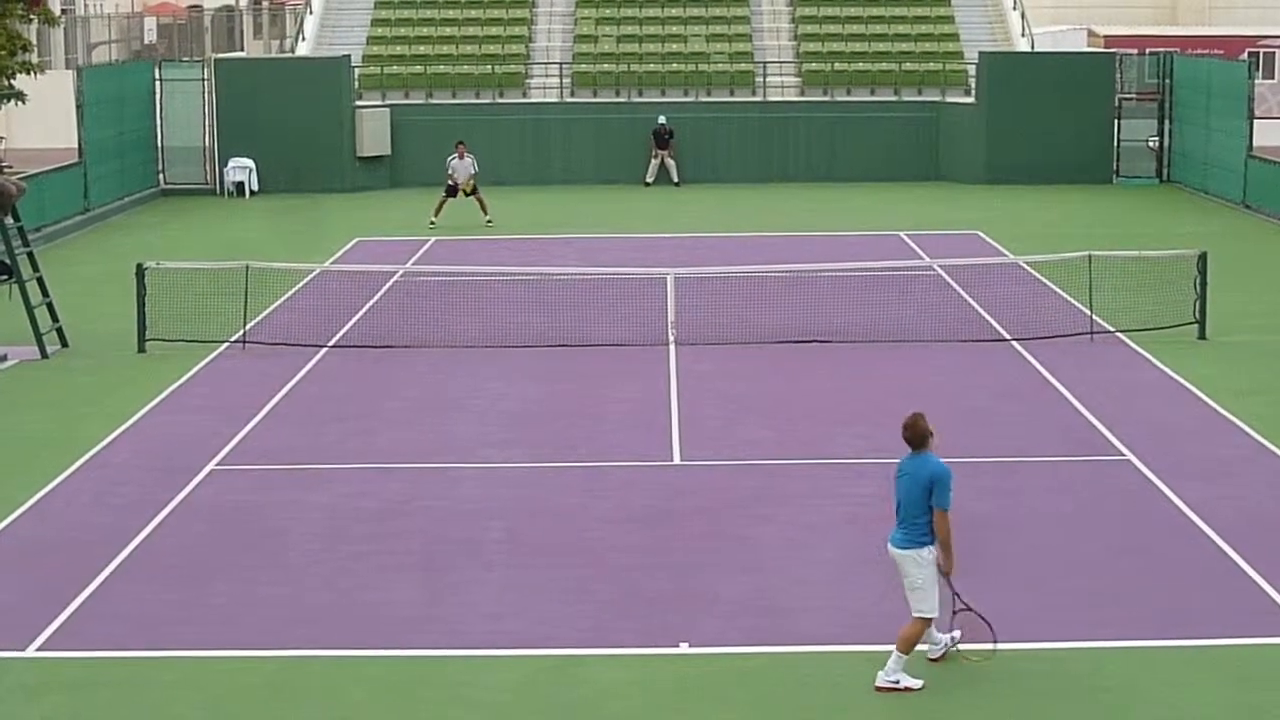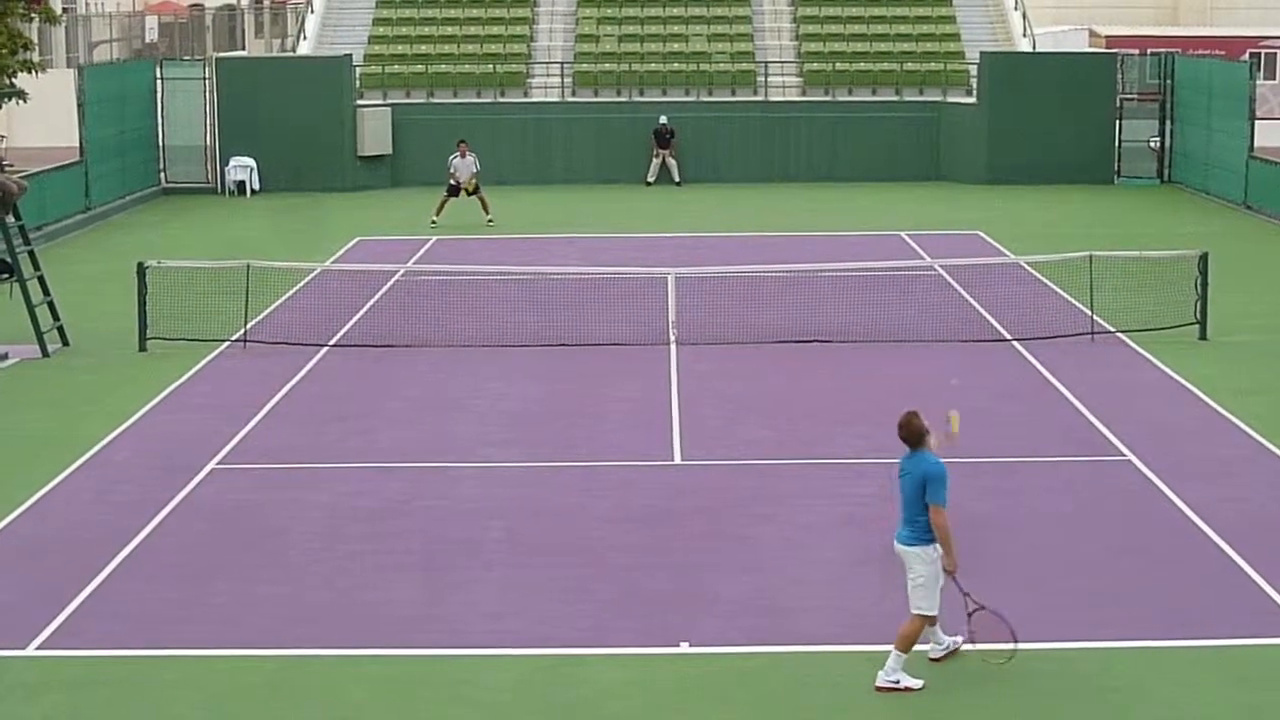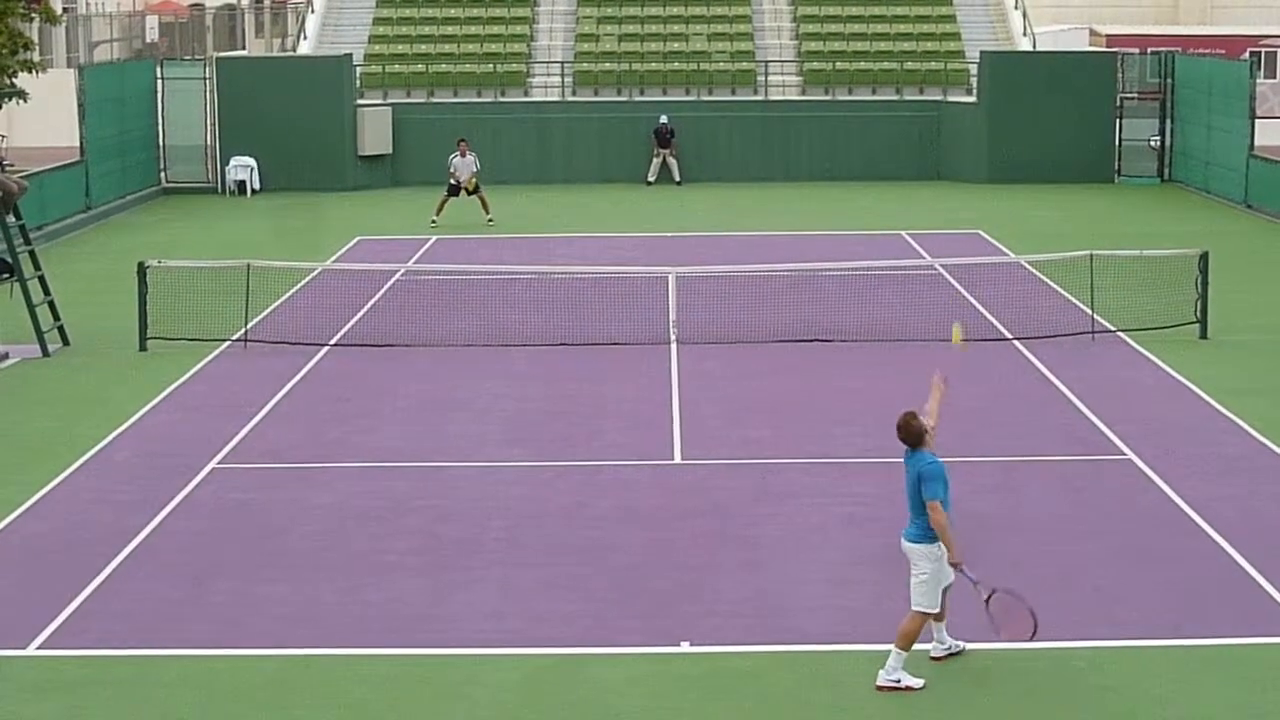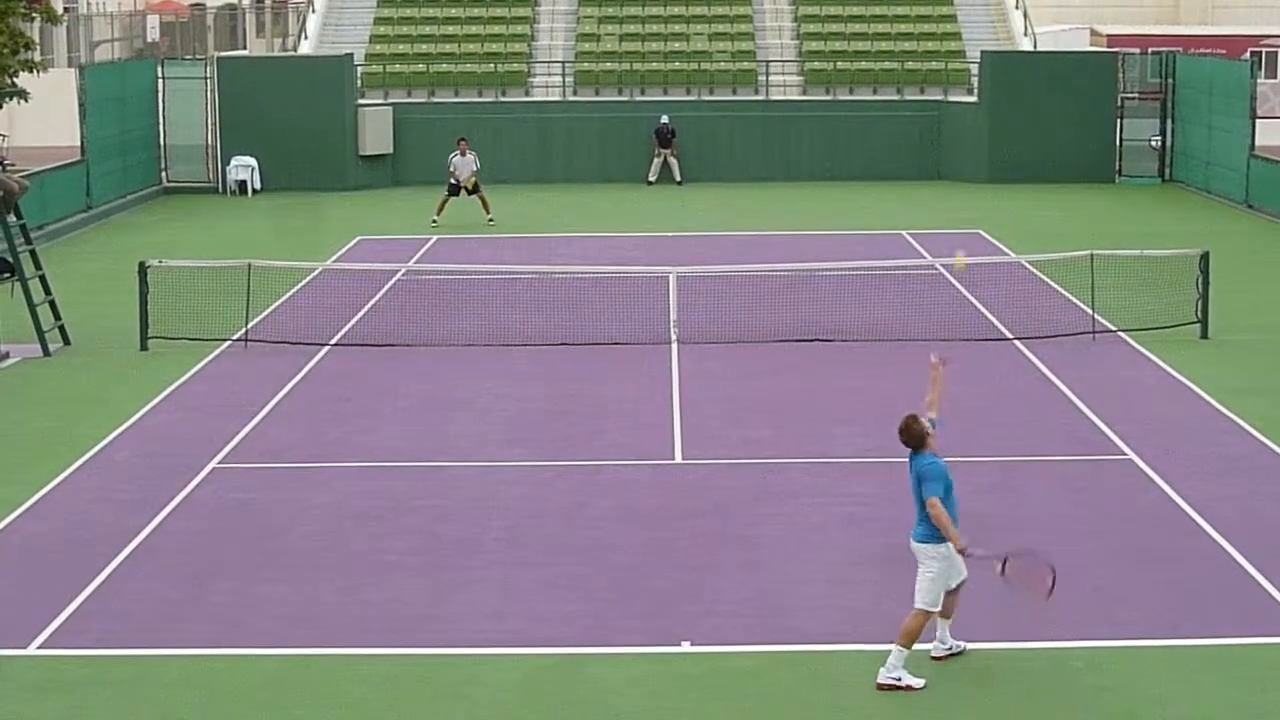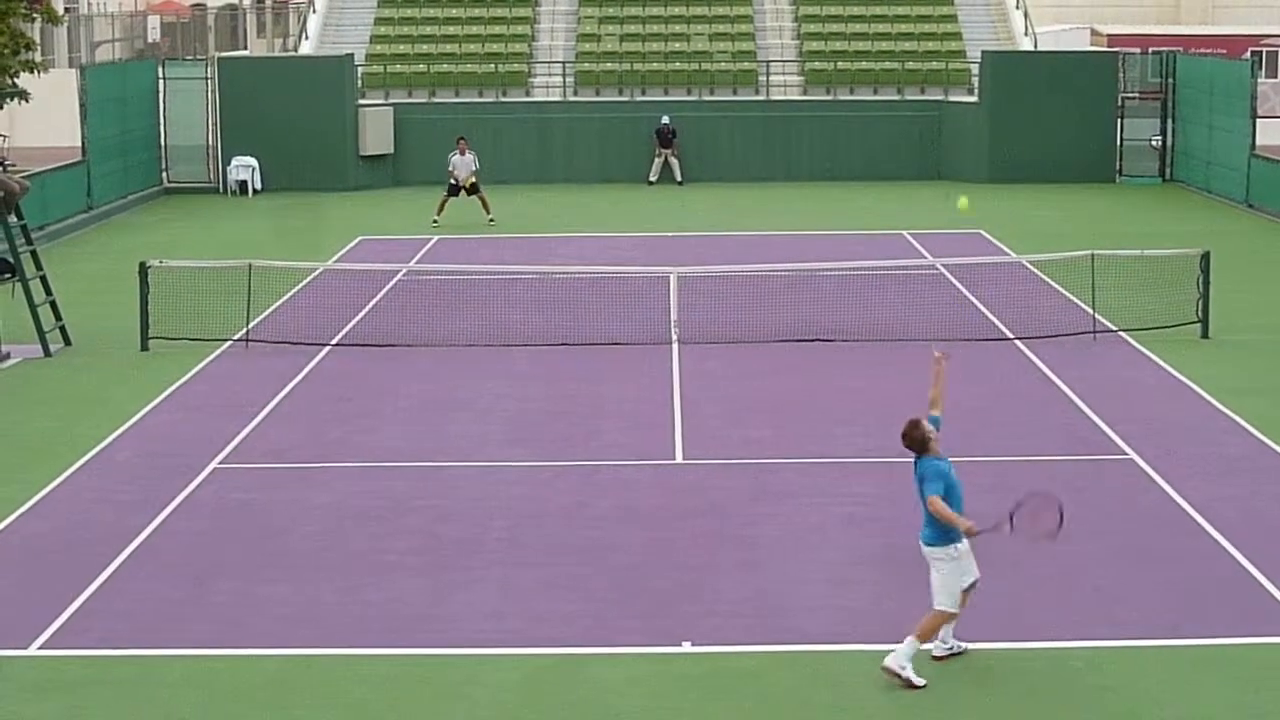
dt=0.1s
person 1, frame 1
left shoulder: (905, 465)
right shoulder: (939, 470)
right elbow: (941, 520)
right wrist: (948, 558)
left hip: (900, 543)
right hip: (916, 550)
left knee: (926, 602)
right knee: (921, 615)
left ankle: (937, 643)
right ankle: (889, 675)
person 1, frame 2
left shoulder: (907, 461)
right shoulder: (934, 468)
right elbow: (937, 517)
right wrist: (950, 556)
left hip: (907, 540)
right hip: (921, 547)
left knee: (930, 598)
right knee: (921, 614)
left ankle: (939, 644)
right ankle: (889, 675)
person 1, frame 3
left shoulder: (913, 455)
right shoulder: (930, 467)
left elbow: (930, 417)
right elbow: (935, 512)
left wrist: (938, 388)
right wrist: (950, 548)
left hip: (919, 540)
right hip: (925, 545)
left knee: (943, 586)
right knee: (922, 611)
left ankle: (941, 642)
right ankle: (890, 673)
person 1, frame 4
left shoulder: (918, 454)
right shoulder: (931, 467)
left elbow: (931, 408)
right elbow: (933, 506)
left wrist: (936, 373)
right wrist: (955, 538)
left hip: (934, 541)
right hip: (935, 545)
left knee: (954, 584)
right knee: (924, 609)
left ankle: (943, 643)
right ankle: (891, 671)
person 1, frame 5
left shoulder: (926, 453)
right shoulder: (933, 470)
left elbow: (935, 406)
right elbow: (934, 504)
left wrist: (939, 370)
right wrist: (961, 522)
left hip: (951, 542)
right hip: (942, 546)
left knee: (967, 584)
right knee: (944, 612)
left ankle: (944, 643)
right ankle: (898, 659)
